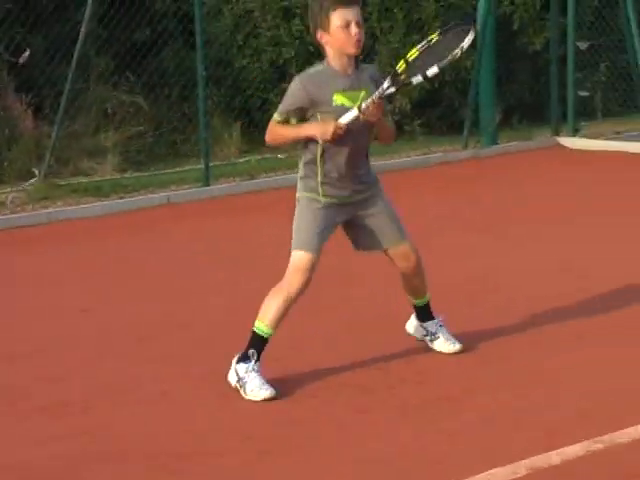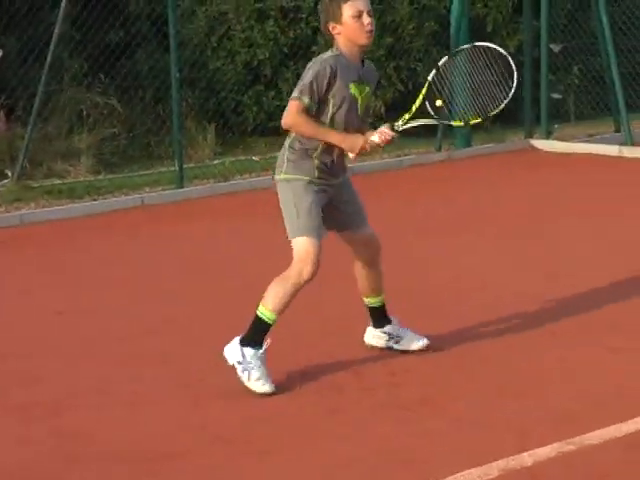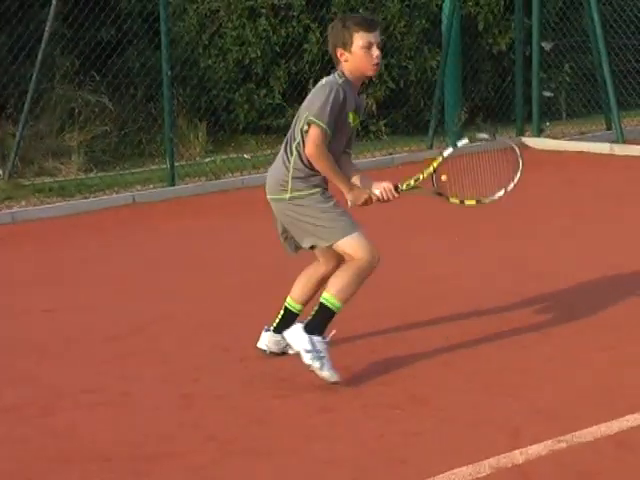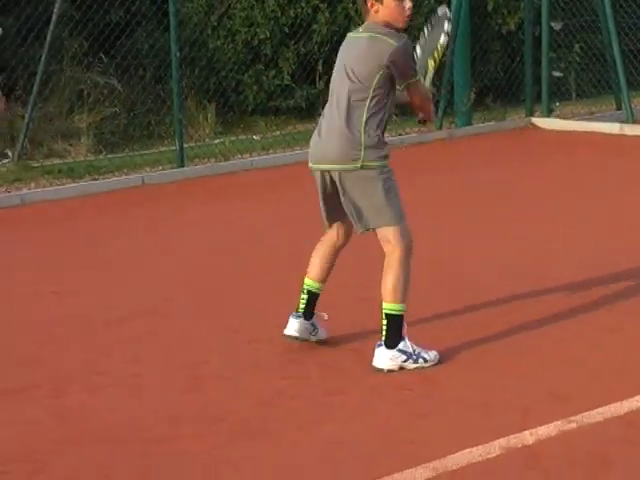
dt=0.3s
person 1, frame 1
left shoulder: (371, 77)
right shoulder: (307, 85)
left elbow: (388, 137)
right elbow: (272, 135)
left wrist: (378, 119)
right wrist: (313, 129)
left hip: (364, 190)
right hip: (319, 195)
left knee: (409, 260)
right knee: (298, 278)
left ankle: (424, 321)
right ankle: (246, 362)
person 1, frame 2
left shoulder: (368, 72)
right shoulder: (324, 66)
right elbow: (290, 118)
left wrist: (375, 136)
right wrist: (345, 140)
left hip: (333, 176)
right hip: (300, 175)
left knee: (368, 247)
right knee: (306, 266)
left ankle: (382, 326)
right ankle: (247, 346)
person 1, frame 3
left shoulder: (353, 98)
right shoulder: (332, 90)
left elbow: (339, 159)
right elbow: (313, 150)
left wrist: (370, 185)
right wrist: (349, 190)
left hip: (302, 188)
right hip: (295, 189)
left knee: (333, 258)
right knee: (365, 257)
left ankle: (278, 332)
right ankle: (310, 331)
person 1, frame 4
left shoulder: (353, 38)
right shoulder: (395, 45)
right elbow: (420, 102)
left wrist: (401, 93)
right wrist: (429, 112)
left hip: (323, 155)
right hip: (360, 159)
left knee: (336, 234)
right knee: (399, 245)
left ankle: (303, 317)
right ankle: (392, 345)
